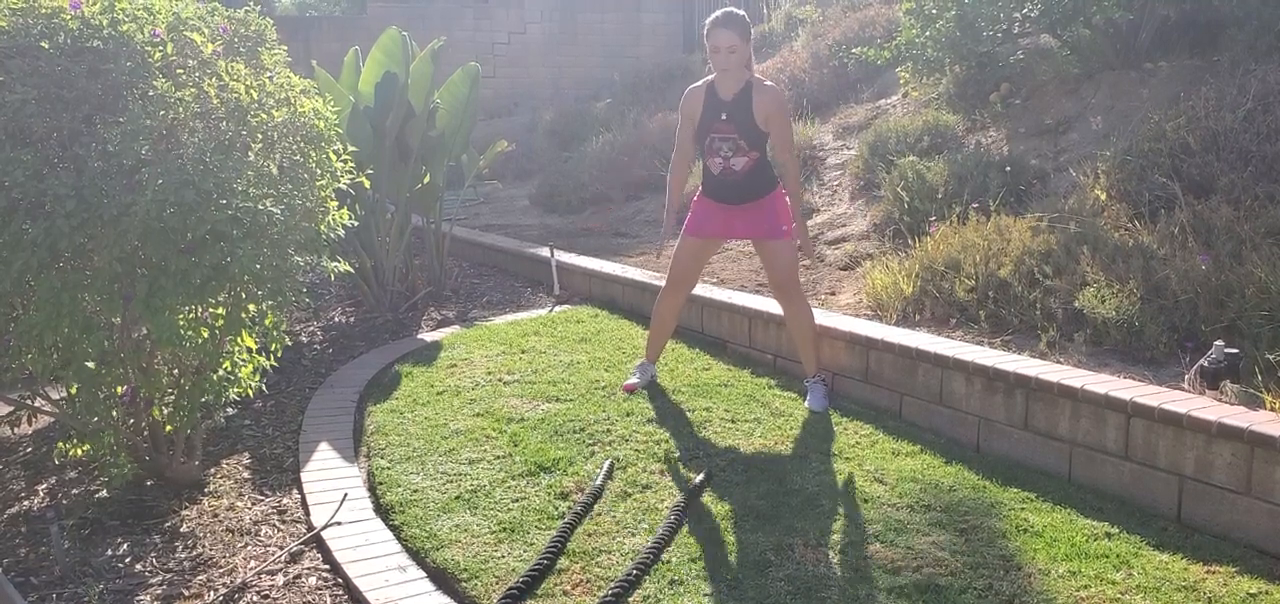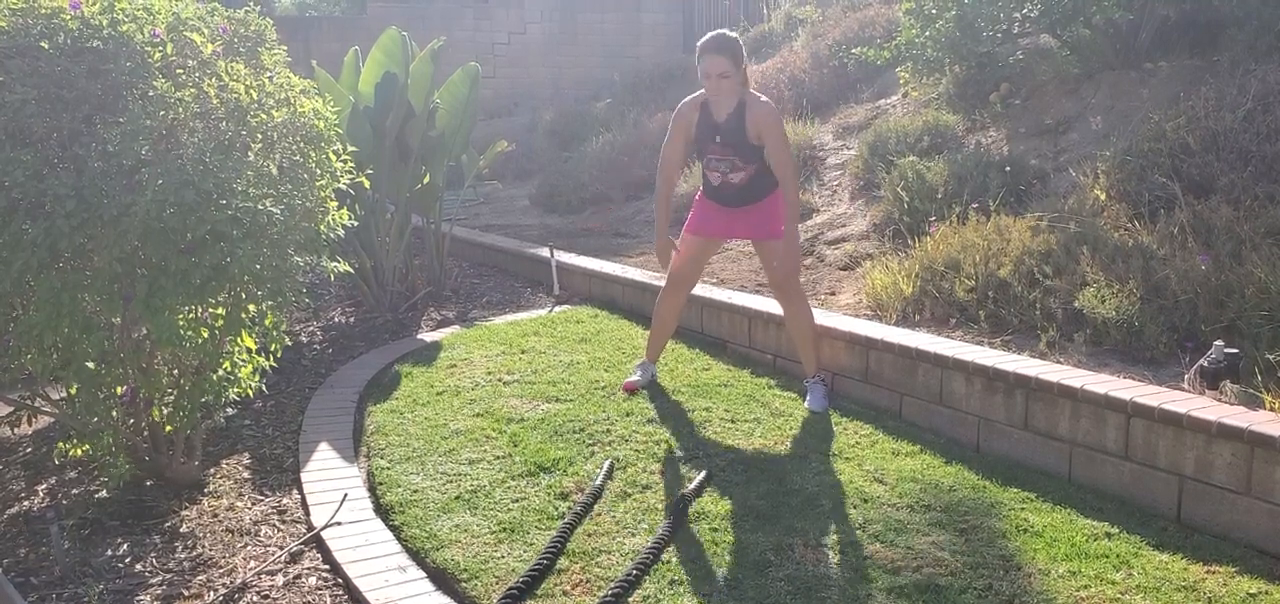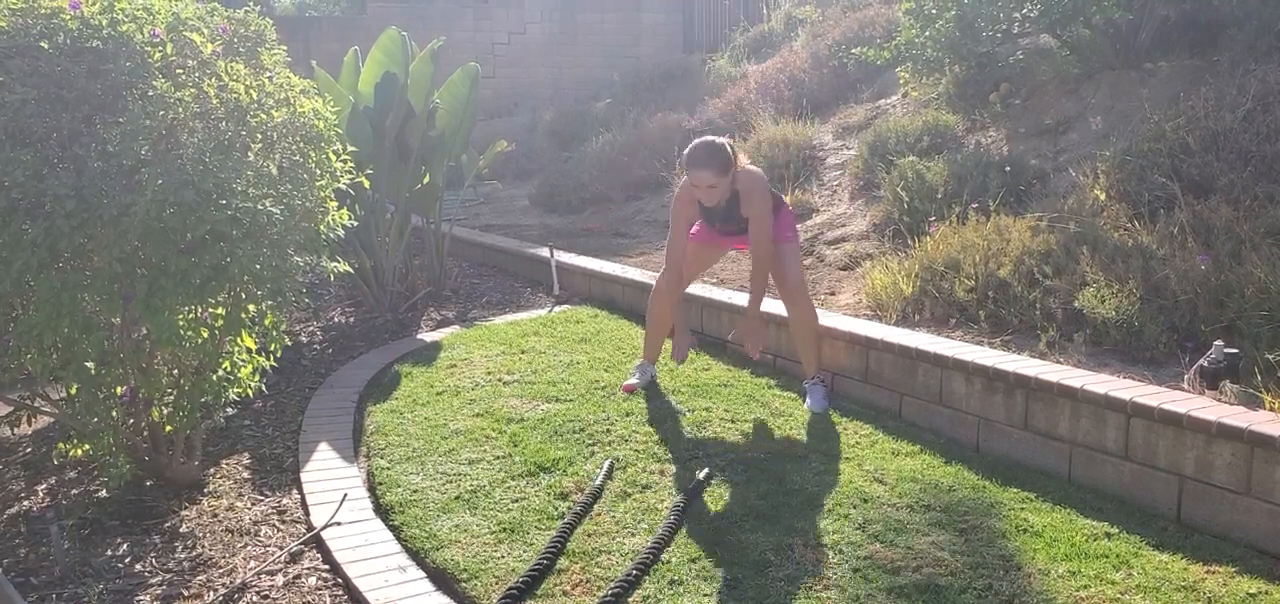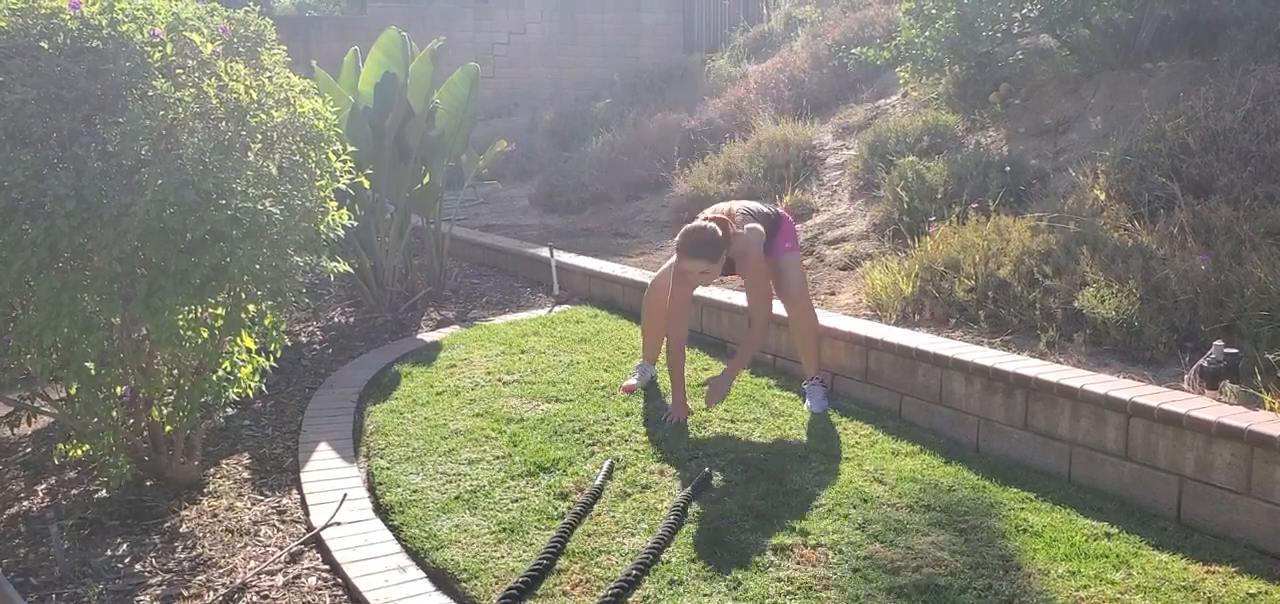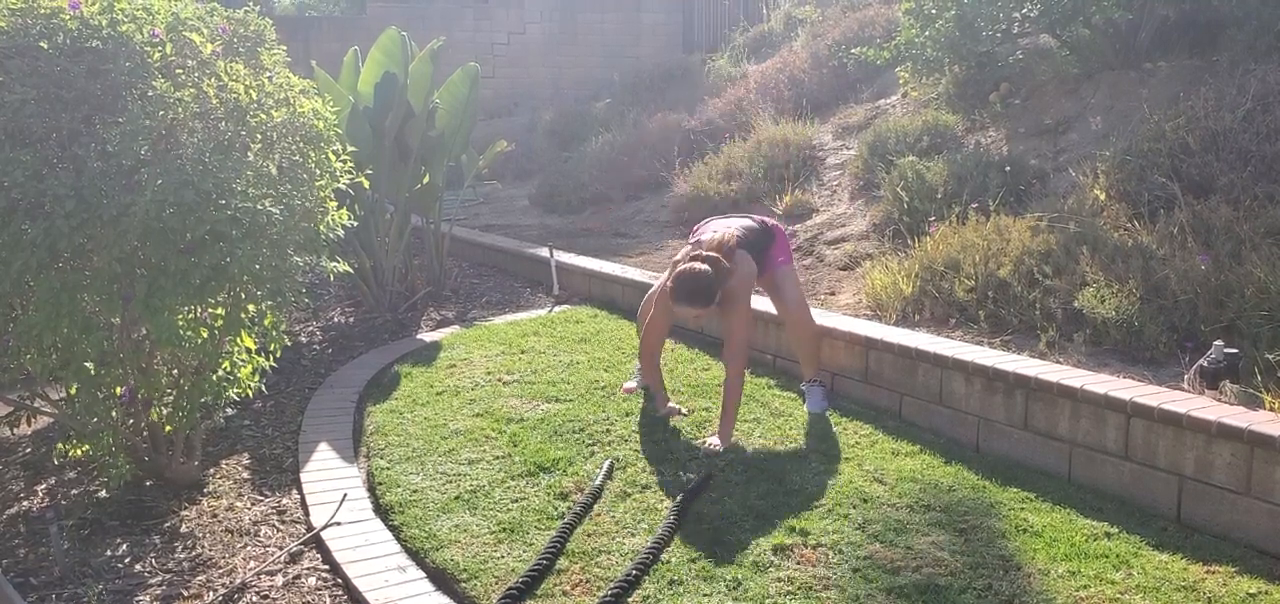
dt=0.3s
person 1, frame 1
left shoulder: (769, 97)
right shoulder: (694, 97)
left elbow: (788, 160)
right elbow: (681, 160)
left wrist: (798, 218)
right wrist: (670, 217)
left hip: (763, 205)
right hip: (711, 205)
left knee: (788, 290)
right knee: (675, 286)
left ankle: (815, 379)
right ankle: (647, 366)
person 1, frame 2
left shoulder: (762, 111)
right shoulder: (689, 111)
left elbow: (787, 173)
right elbow: (667, 170)
left wrist: (791, 235)
right wrist: (660, 231)
left hip: (762, 206)
right hip: (712, 206)
left knee: (788, 288)
right knee: (675, 284)
left ankle: (814, 379)
right ankle: (648, 365)
person 1, frame 3
left shoulder: (752, 184)
right shoulder: (686, 195)
left elbow: (762, 261)
right elbow: (673, 266)
left wrist: (752, 318)
right wrist: (680, 329)
left hip: (772, 220)
right hip: (716, 227)
left knee: (794, 291)
right knee: (663, 285)
left ankle: (814, 380)
right ankle: (646, 365)
person 1, frame 4
left shoulder: (746, 248)
right shoulder: (690, 260)
left elbow: (760, 323)
right elbow: (676, 329)
left wrist: (728, 376)
right wrist: (678, 396)
left hip: (775, 230)
left knee: (796, 299)
right knee: (657, 293)
left ankle: (813, 381)
right ankle: (646, 366)
person 1, frame 5
left shoulder: (734, 284)
right shoulder: (673, 285)
left elbow: (735, 366)
right elbow: (648, 348)
left wrist: (724, 434)
right wrist: (660, 401)
left hip: (766, 239)
right hip: (706, 243)
left knee: (797, 317)
right knee: (648, 313)
left ankle: (812, 384)
right ankle: (646, 374)
